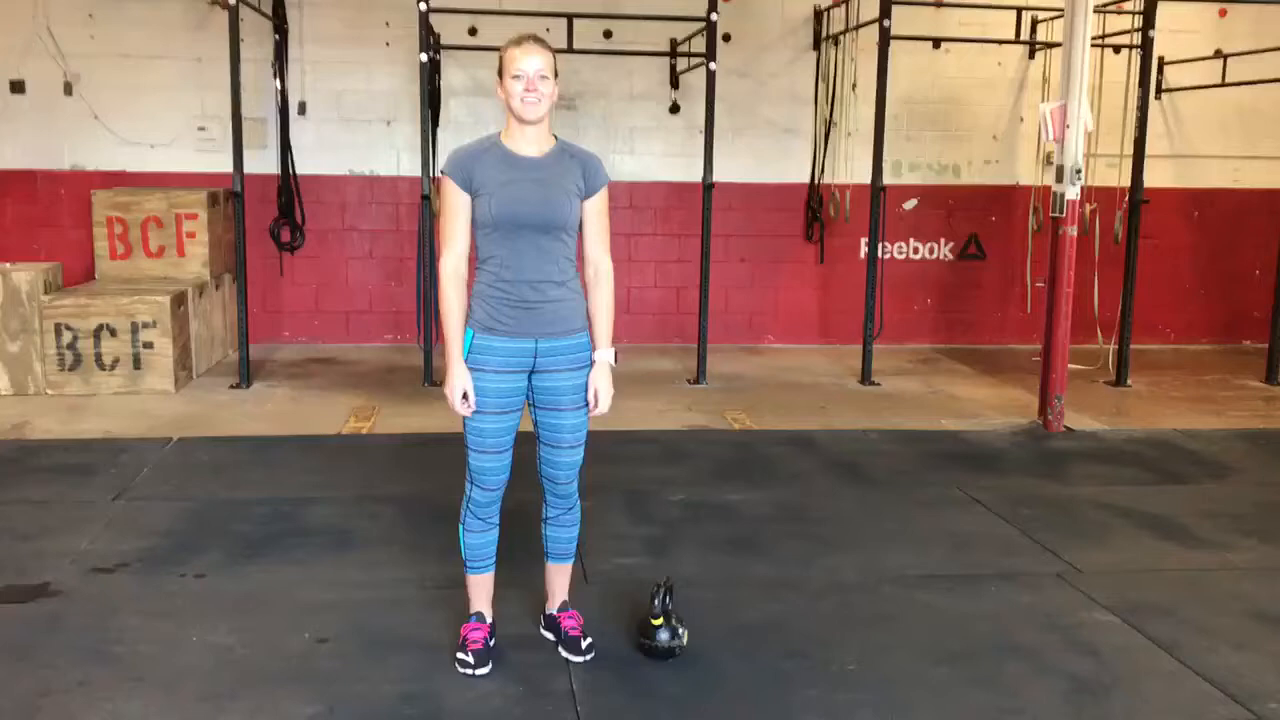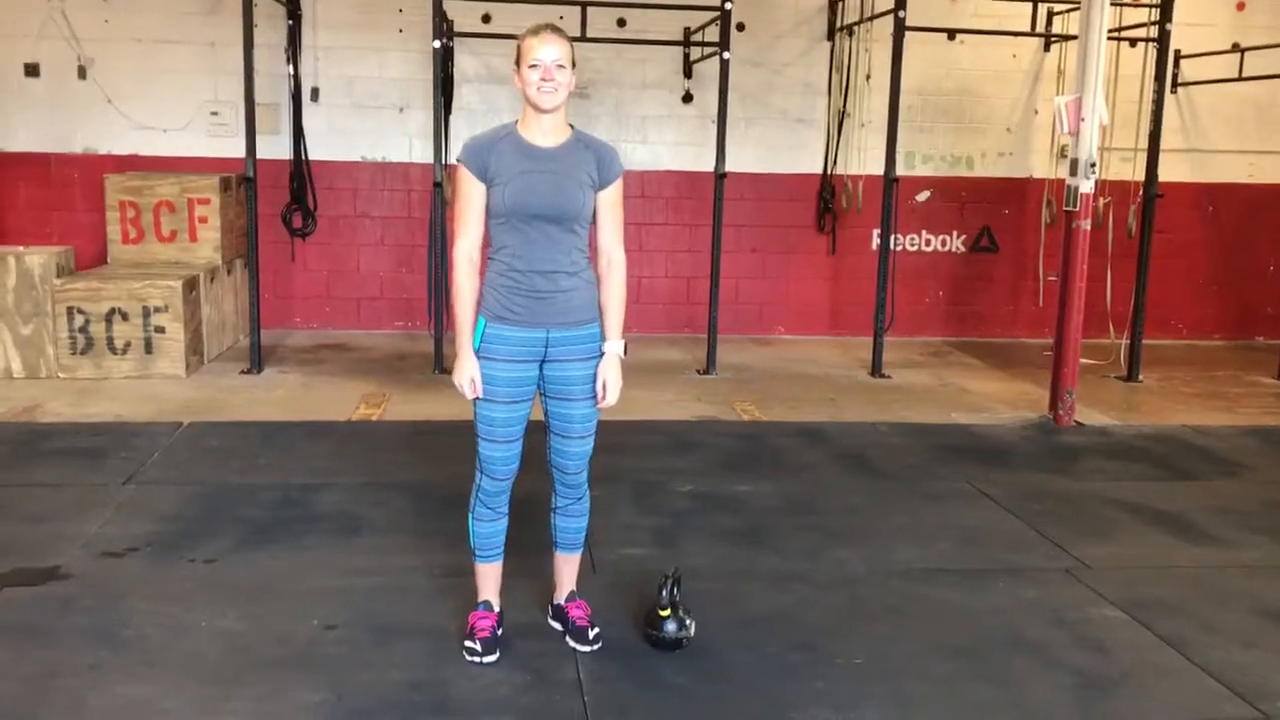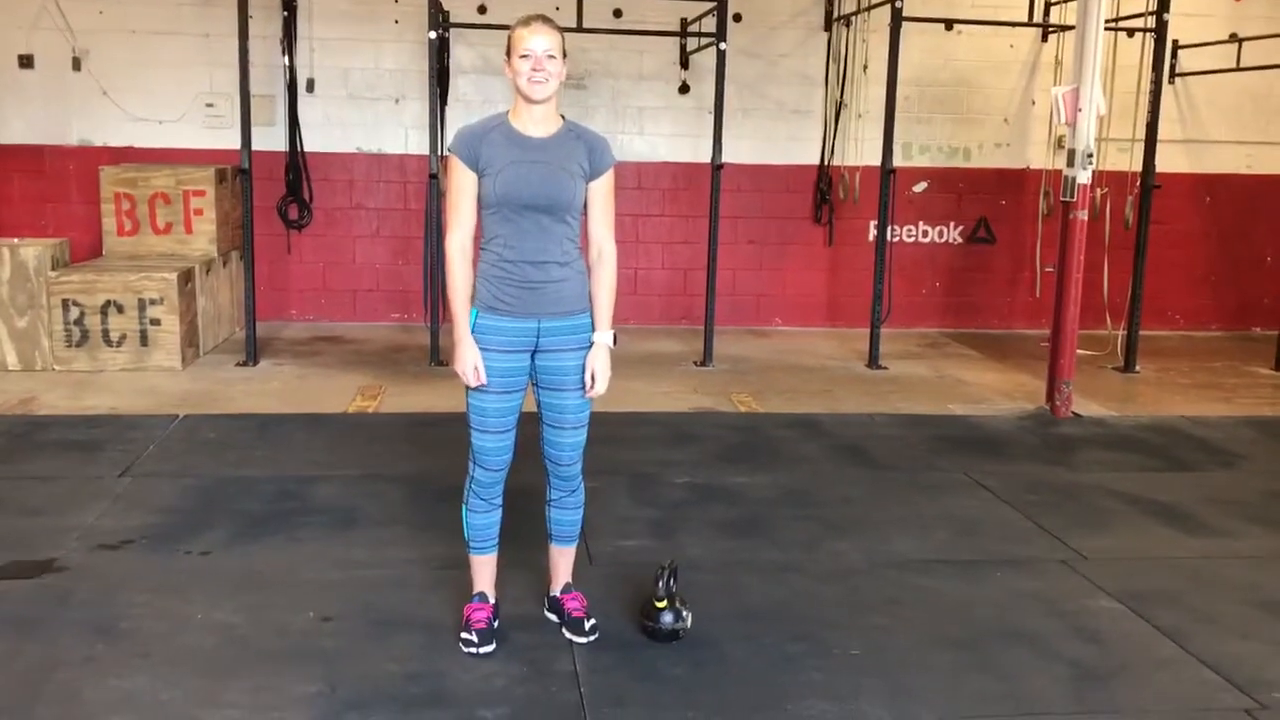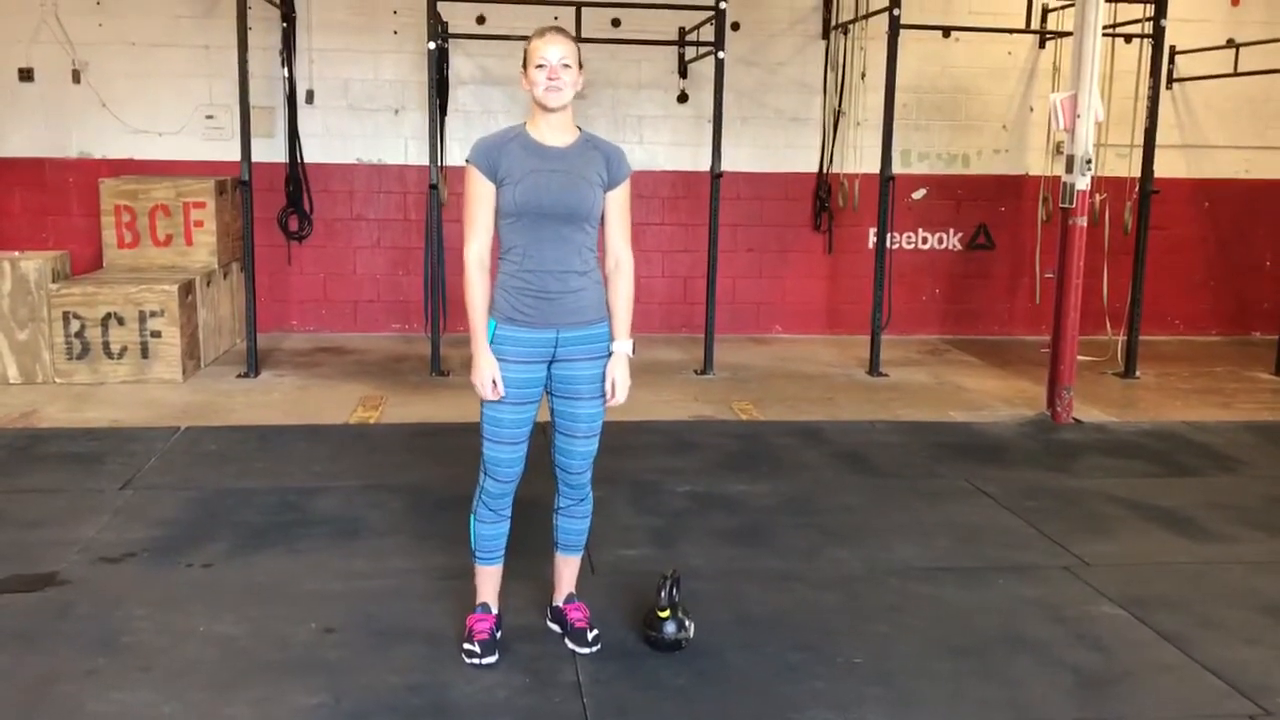
dt=0.7s
person 1, frame 1
left shoulder: (583, 167)
right shoulder: (467, 163)
left elbow: (598, 266)
right elbow: (451, 266)
left wrist: (603, 355)
right wrist: (454, 359)
left hip: (567, 346)
right hip: (493, 345)
left knee: (562, 484)
right knee: (485, 486)
left ankle: (560, 609)
right ankle: (479, 618)
person 1, frame 2
left shoulder: (600, 158)
right shoulder: (483, 151)
left elbow: (612, 258)
right elbow: (465, 254)
left wrist: (613, 350)
right wrist: (463, 346)
left hip: (577, 338)
right hip: (504, 336)
left knee: (572, 476)
right knee: (494, 477)
left ankle: (567, 599)
right ankle: (486, 607)
person 1, frame 3
left shoulder: (590, 148)
right shoulder: (474, 142)
left elbow: (602, 249)
right elbow: (458, 244)
left wrist: (602, 338)
right wrist: (462, 334)
left hip: (569, 327)
right hip: (496, 325)
left knee: (566, 467)
right knee: (488, 467)
left ankle: (563, 591)
right ankle: (482, 599)
person 1, frame 4
left shoulder: (607, 159)
right shoulder: (492, 152)
left elbow: (619, 259)
right elbow: (476, 254)
left wrist: (621, 348)
right wrist: (480, 347)
left hip: (586, 337)
right hip: (514, 336)
left knee: (576, 477)
right knee: (498, 477)
left ankle: (565, 601)
right ankle: (485, 608)
